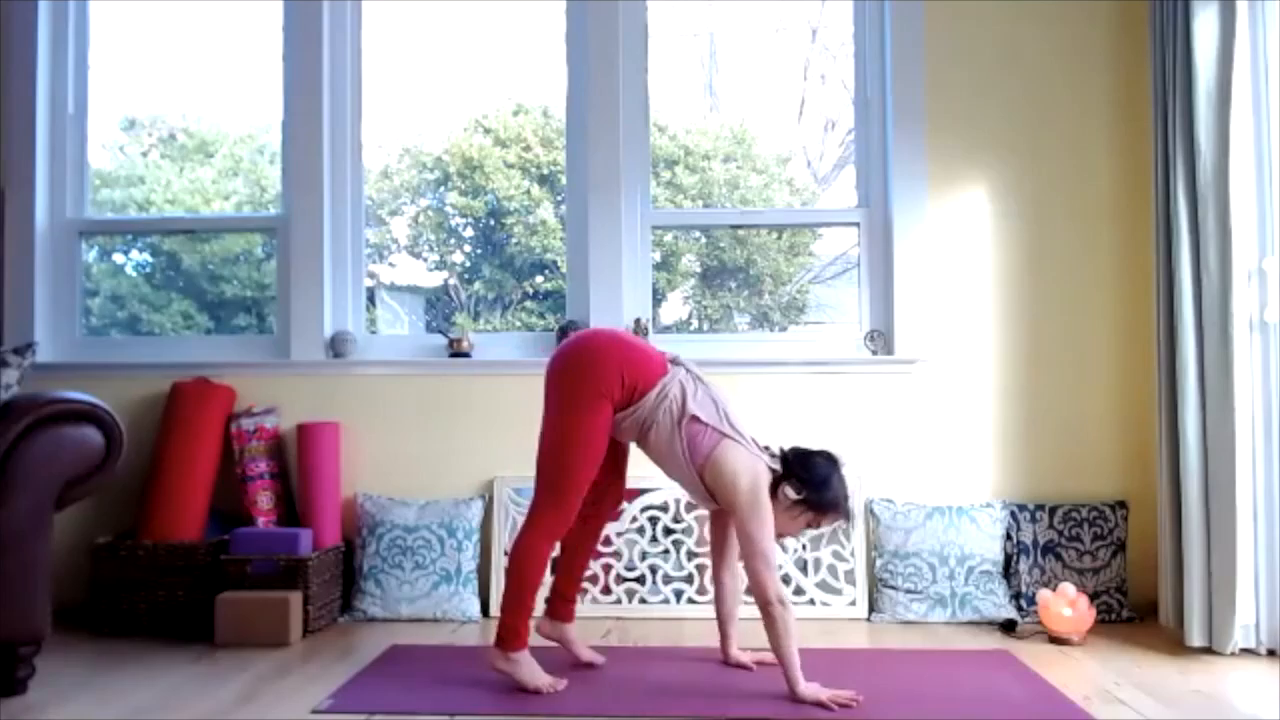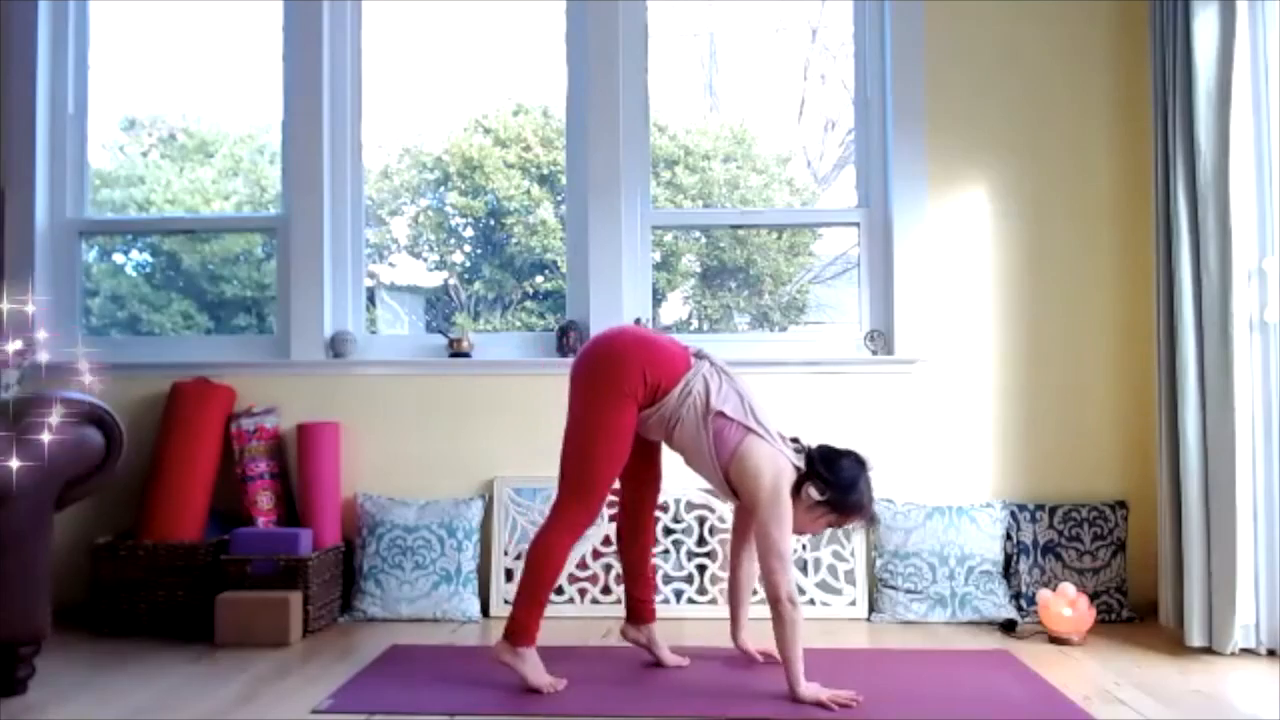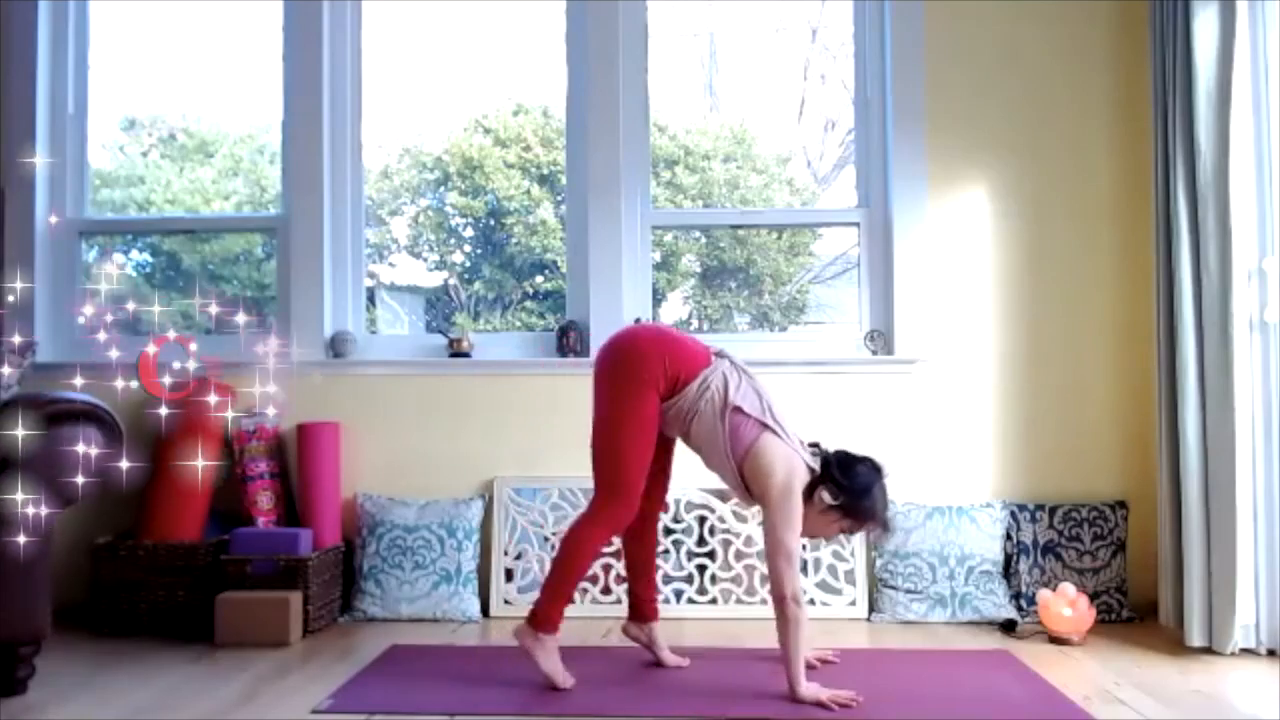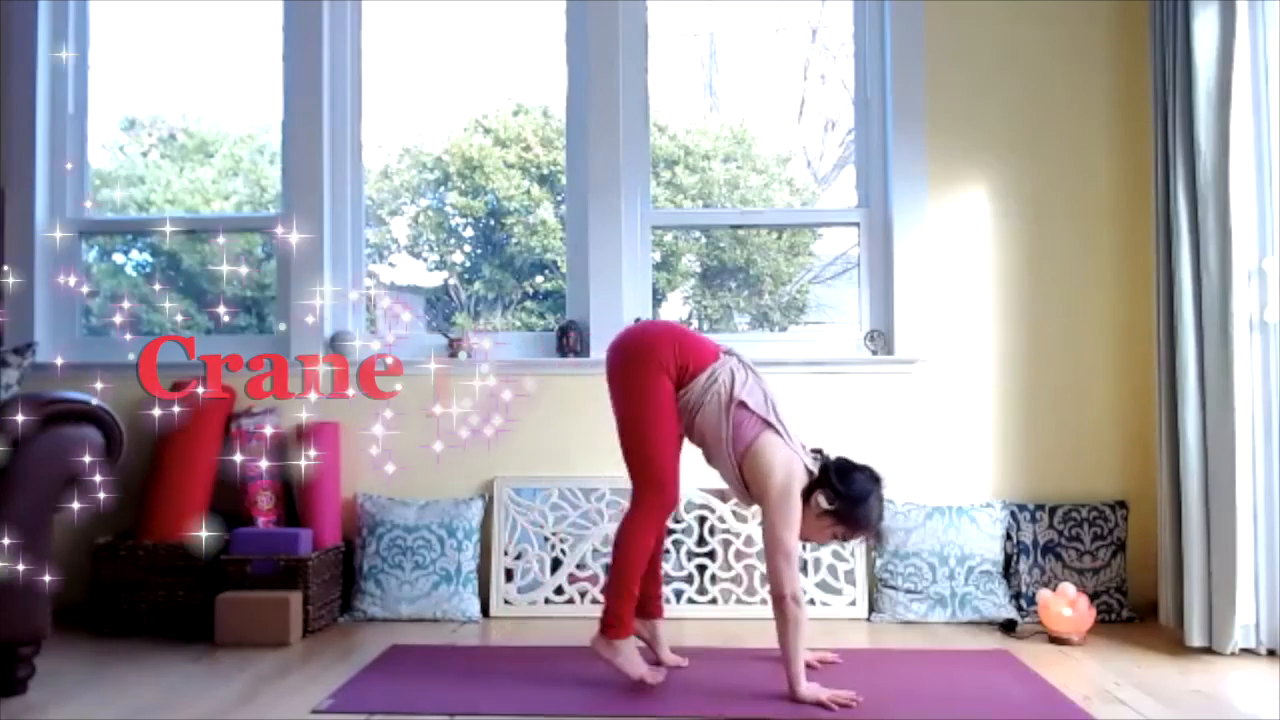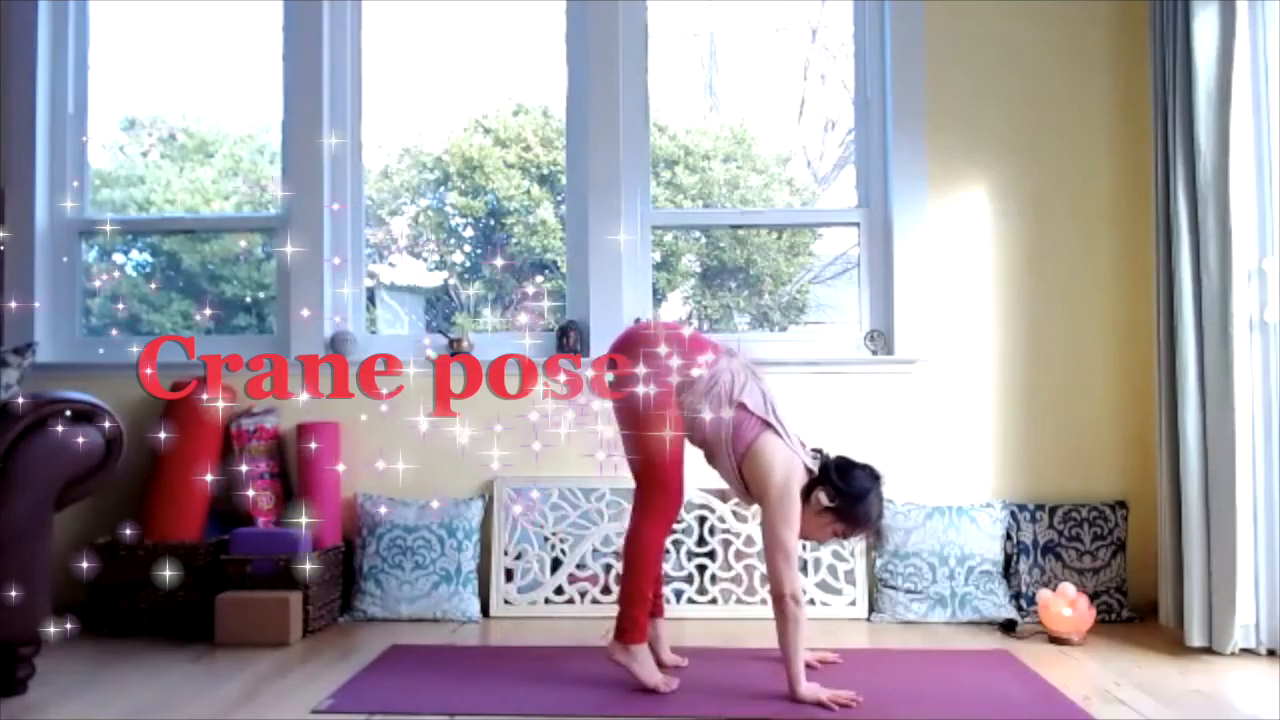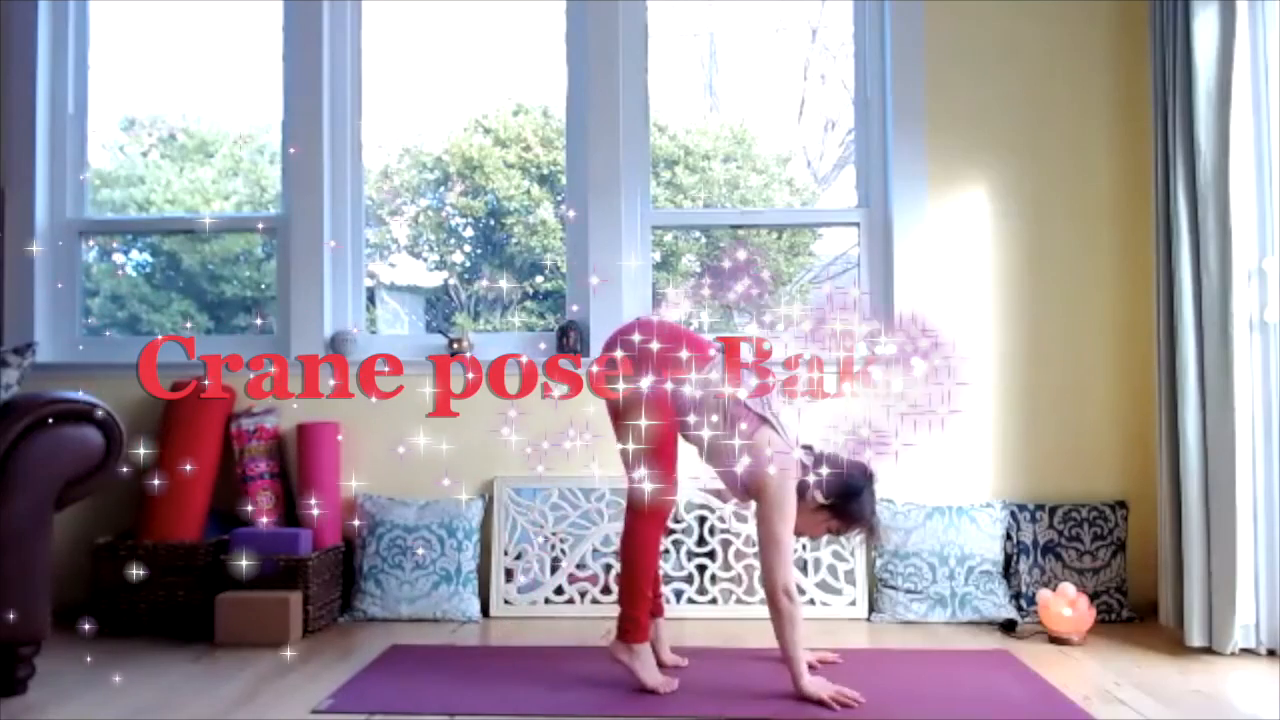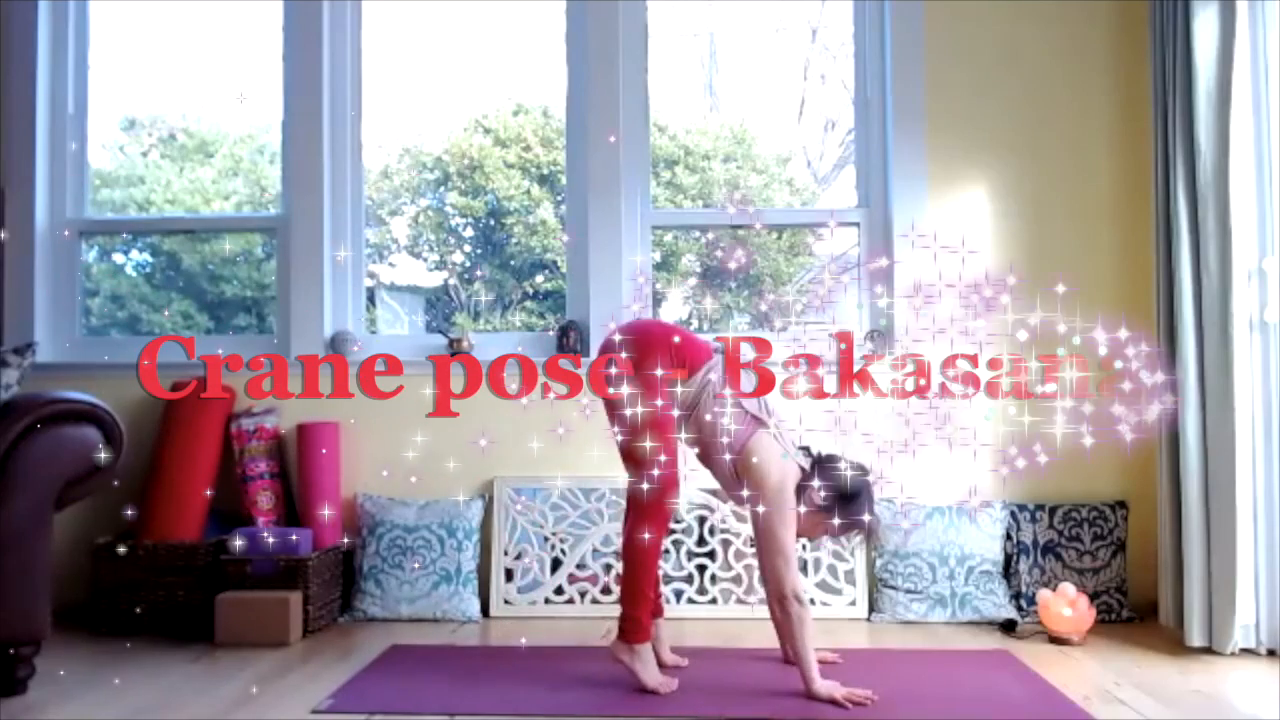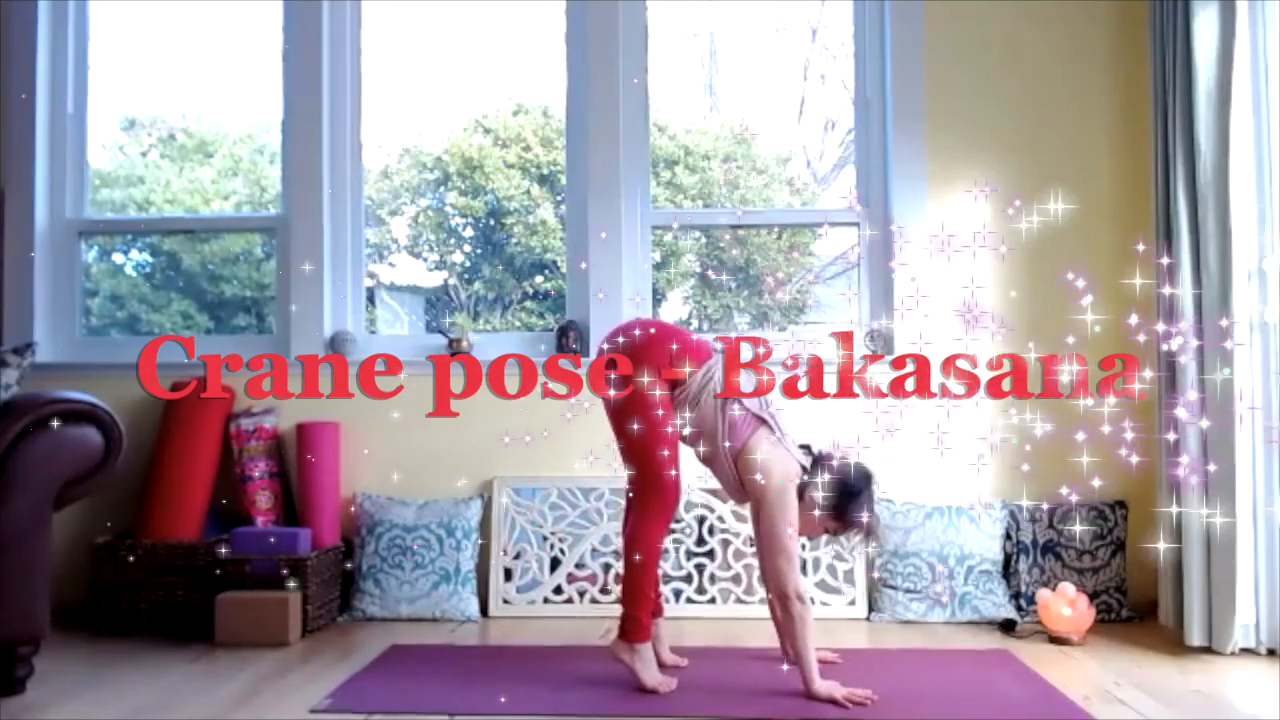
dt=0.2s
person 1, frame 1
left shoulder: (736, 478)
right shoulder: (750, 485)
left elbow: (726, 564)
right elbow: (772, 596)
left wrist: (730, 647)
right wrist: (799, 685)
left hip: (611, 366)
right hip: (598, 368)
left knee: (598, 505)
right knee: (556, 515)
left ankle: (560, 621)
right ankle: (511, 647)
person 1, frame 2
left shoulder: (765, 471)
right shoulder: (772, 482)
left elbow: (744, 551)
right elbow: (783, 594)
left wrist: (740, 635)
right wrist: (800, 685)
left hip: (638, 364)
right hip: (622, 368)
left knee: (641, 503)
right knee: (578, 512)
left ankle: (641, 624)
right ankle: (518, 641)
person 1, frame 3
left shoulder: (794, 471)
right shoulder: (785, 481)
left elbow: (781, 580)
right elbow: (789, 592)
left wrist: (794, 648)
right wrist: (799, 685)
left hip: (659, 364)
right hip: (643, 362)
left knee: (647, 504)
right knee: (617, 507)
left ankle: (643, 621)
right ankle: (541, 629)
person 1, frame 4
left shoulder: (796, 475)
right shoulder: (784, 483)
left elbow: (785, 586)
right elbow: (788, 590)
left wrist: (794, 650)
right wrist: (799, 685)
left hip: (672, 362)
right hip: (650, 353)
left knee: (659, 501)
right knee: (656, 500)
left ankle: (646, 620)
right ankle: (615, 634)
person 1, frame 5
left shoulder: (798, 475)
right shoulder: (784, 484)
left elbow: (784, 585)
right elbow: (787, 592)
left wrist: (795, 651)
right wrist: (799, 684)
left hip: (674, 363)
right hip: (650, 357)
left knee: (659, 503)
right knee: (660, 504)
left ankle: (651, 627)
right ankle: (630, 639)
person 1, frame 6
left shoulder: (787, 469)
right shoulder: (780, 479)
left elbow: (777, 578)
right elbow: (782, 588)
left wrist: (792, 649)
right wrist: (801, 679)
left hip: (660, 360)
right hip: (644, 356)
left knee: (652, 501)
right knee: (652, 504)
left ankle: (652, 629)
right ankle: (632, 640)
person 1, frame 7
left shoulder: (778, 473)
right shoulder: (778, 484)
left elbow: (771, 573)
right elbow: (789, 592)
left wrist: (791, 647)
right wrist: (814, 681)
left hip: (663, 365)
right hip: (641, 357)
left knee: (650, 502)
right knee: (654, 505)
left ankle: (652, 630)
right ankle: (634, 640)
person 1, frame 8
left shoulder: (775, 474)
right shoulder: (779, 484)
left elbow: (772, 573)
right elbow: (792, 592)
left wrist: (791, 649)
right wrist: (813, 681)
left hip: (658, 360)
right hip: (639, 356)
left knee: (650, 500)
right knee: (658, 502)
left ankle: (651, 630)
right ankle: (635, 639)
